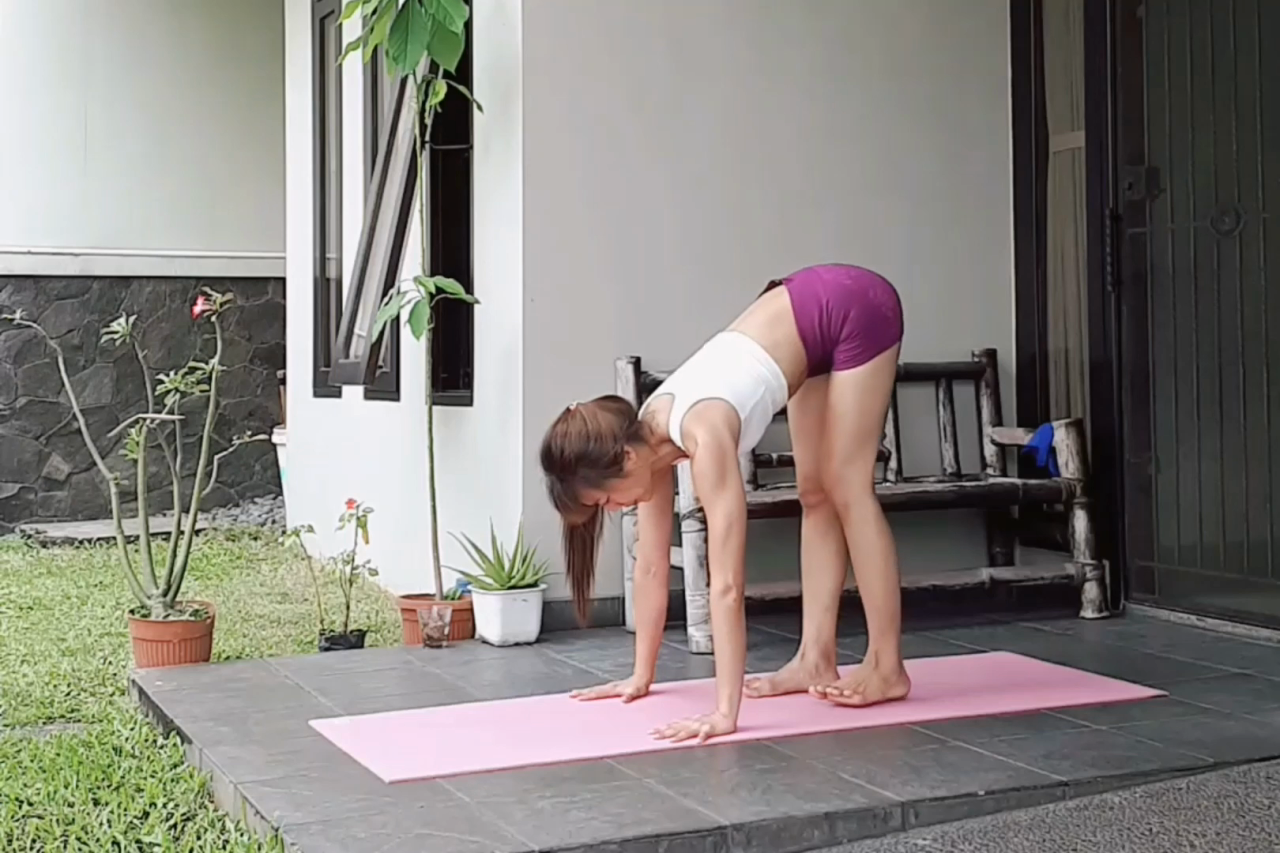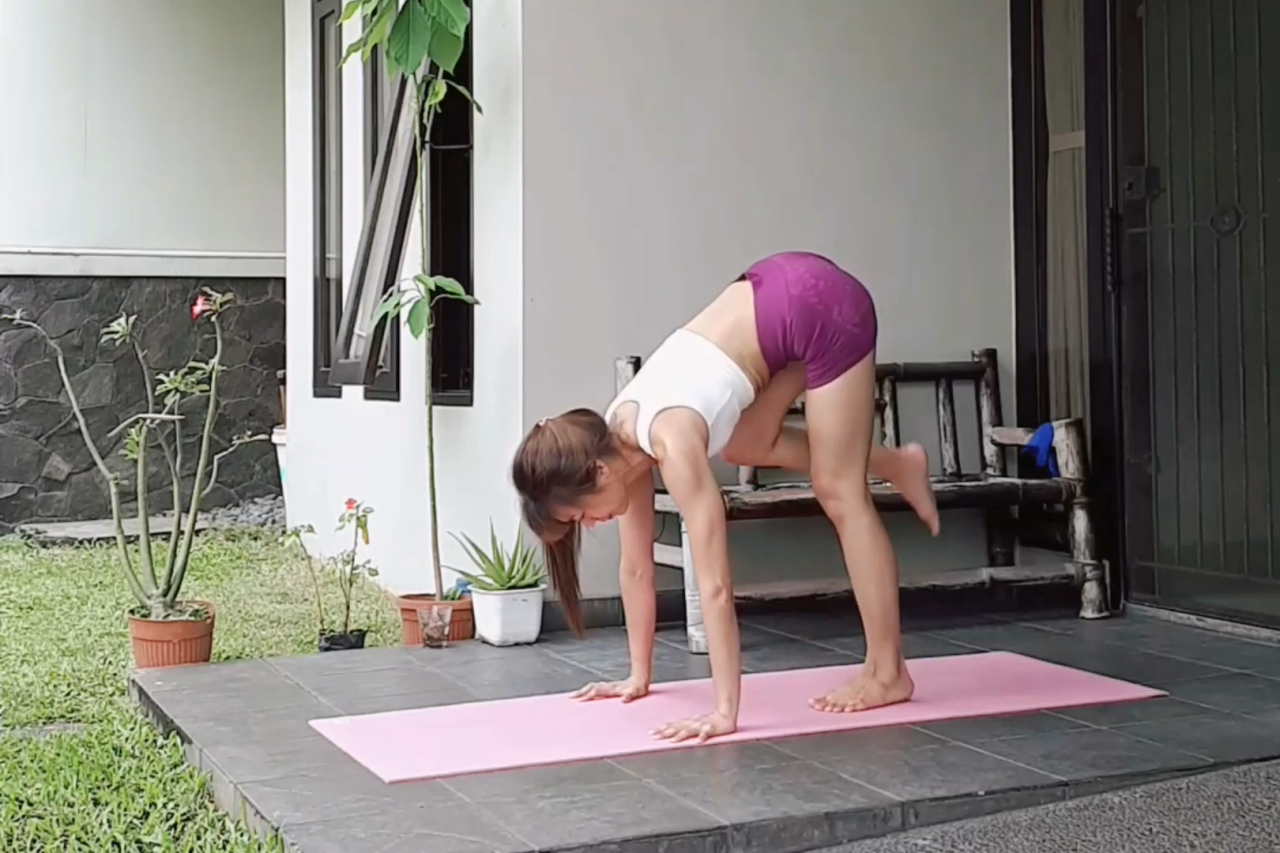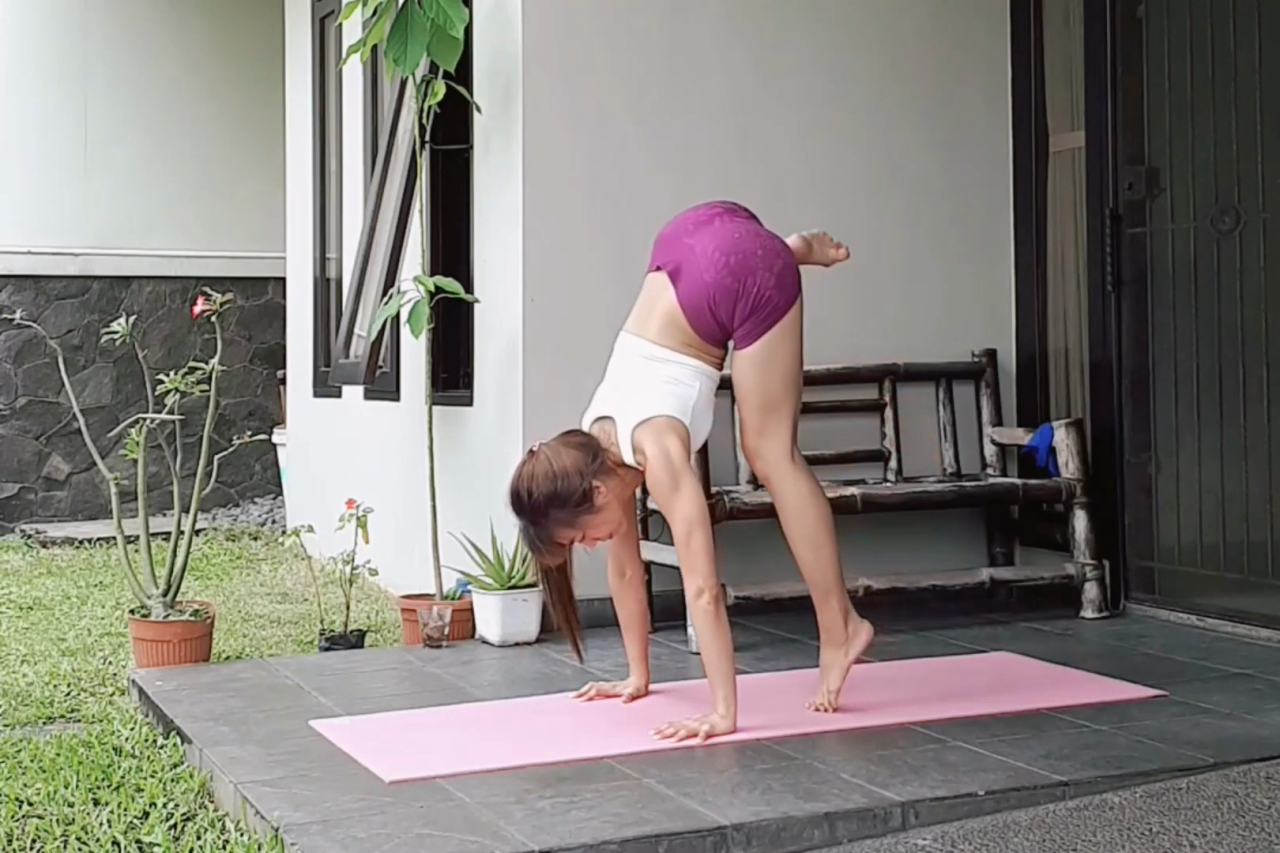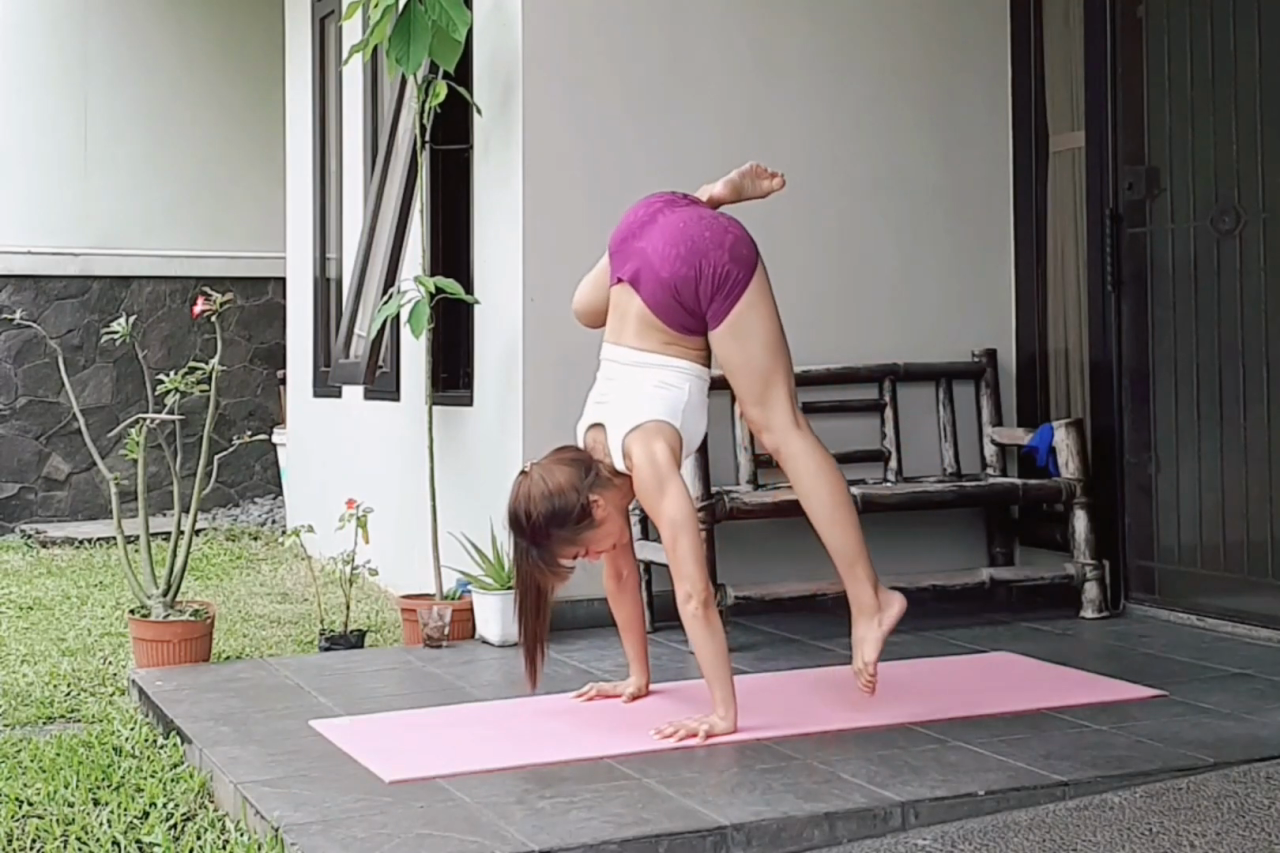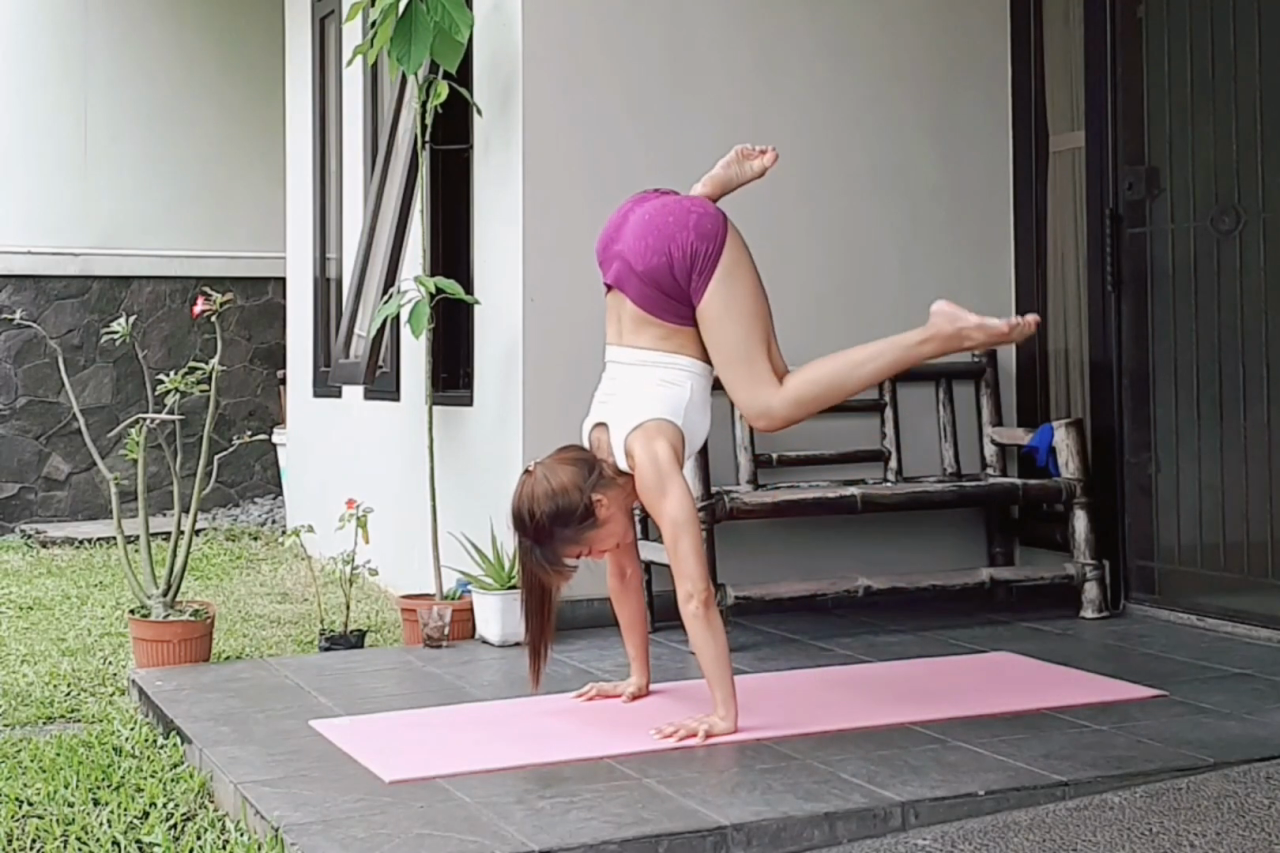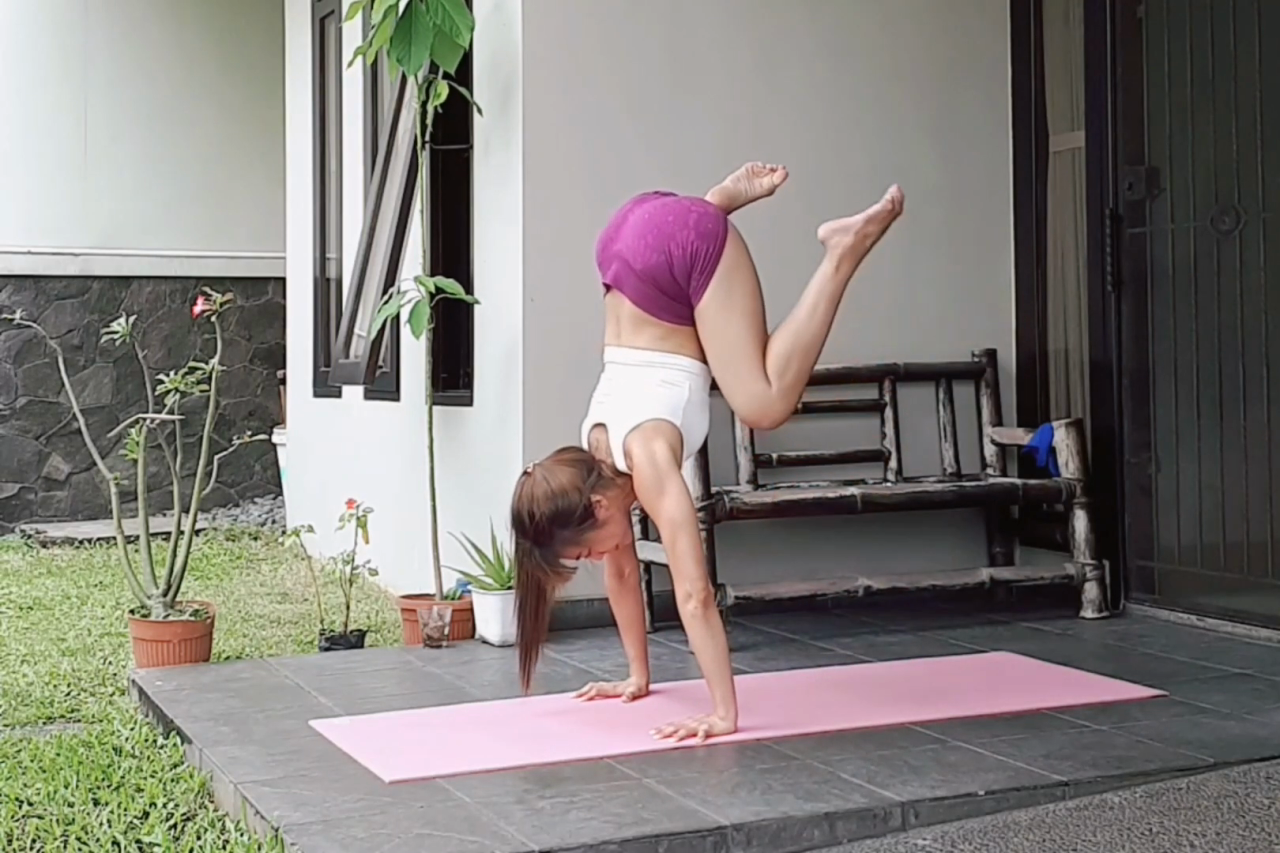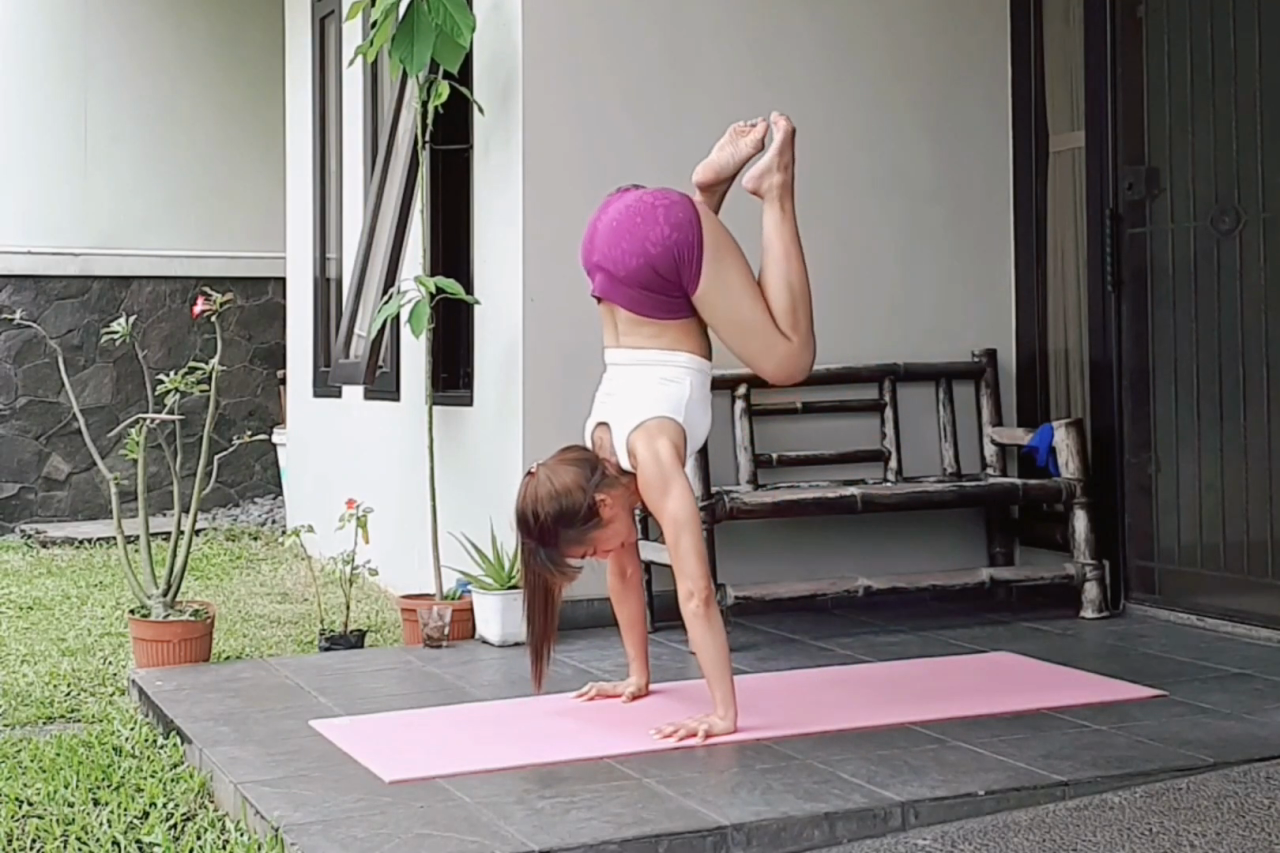
dt=0.7s
person 1, frame 1
left shoulder: (700, 433)
right shoulder: (650, 433)
left elbow: (726, 582)
right elbow: (650, 566)
left wrist: (726, 712)
right wrist: (640, 676)
left hip: (855, 307)
right hip: (809, 313)
left knee: (846, 486)
right knee: (815, 492)
left ankle: (887, 668)
right ankle: (816, 661)
person 1, frame 2
left shoulder: (669, 440)
right shoulder: (619, 438)
left elbow: (714, 586)
right elbow: (636, 567)
left wrist: (726, 711)
right wrist: (638, 675)
left hip: (823, 307)
right hip: (779, 293)
left knee: (838, 491)
right knee: (745, 446)
right ankle: (897, 466)
person 1, frame 3
left shoulder: (651, 448)
right shoulder: (596, 447)
left elbow: (702, 589)
right elbow: (624, 569)
left wrist: (724, 712)
right wrist: (638, 676)
left hip: (744, 269)
left knee: (772, 457)
left ankle: (840, 628)
right ankle: (790, 247)
person 1, frame 4
left shoulder: (643, 459)
right shoulder: (594, 460)
left elbow: (694, 596)
right elbow: (621, 573)
left wrist: (723, 712)
right wrist: (637, 677)
left hip: (704, 256)
left knee: (779, 430)
right knee: (587, 310)
person 1, frame 5
left shoulder: (646, 457)
right shoulder: (599, 457)
left elbow: (695, 593)
right elbow: (624, 571)
left wrist: (725, 712)
right wrist: (638, 677)
left ankle: (942, 334)
person 1, frame 6
left shoulder: (644, 457)
right shoulder: (598, 452)
left elbow: (695, 595)
right elbow: (623, 574)
left wrist: (725, 713)
right wrist: (638, 677)
left ankle: (846, 248)
right ankle: (721, 200)
person 1, frame 7
left shoulder: (648, 457)
right shoulder: (601, 458)
left elbow: (696, 593)
right elbow: (625, 570)
left wrist: (723, 712)
right wrist: (638, 678)
left ankle: (772, 186)
